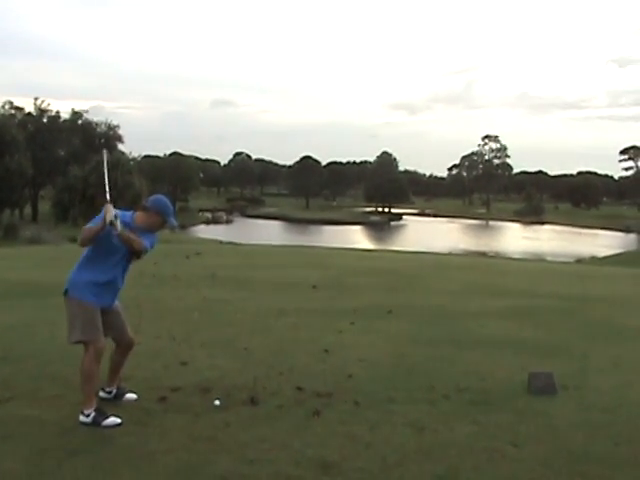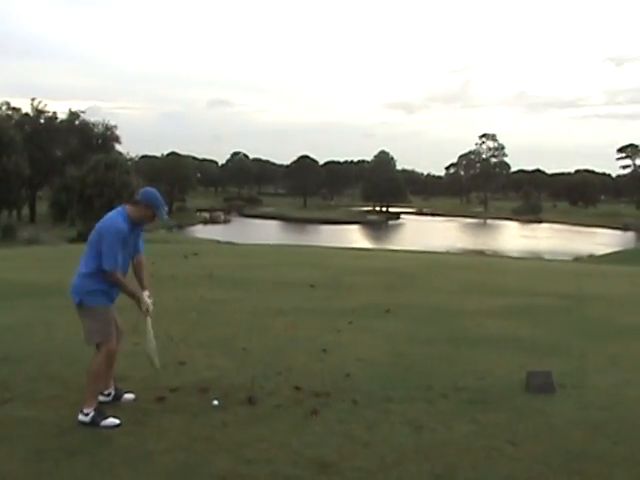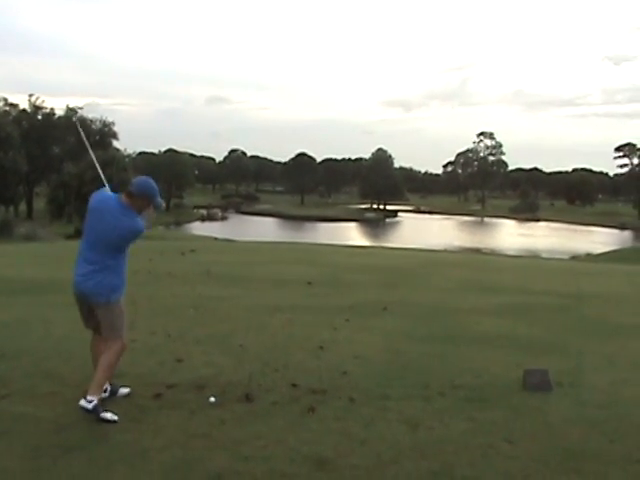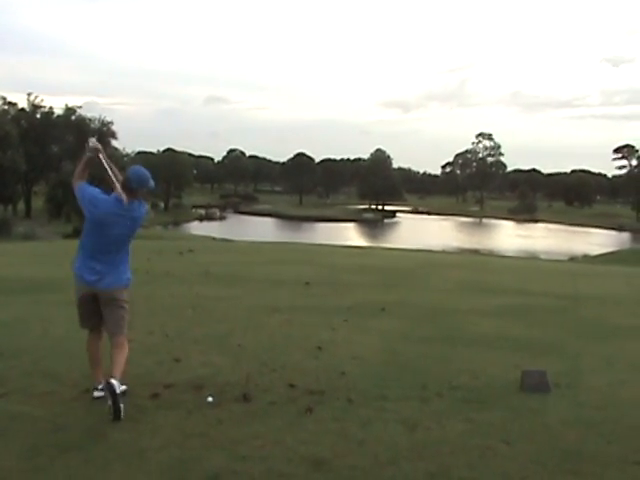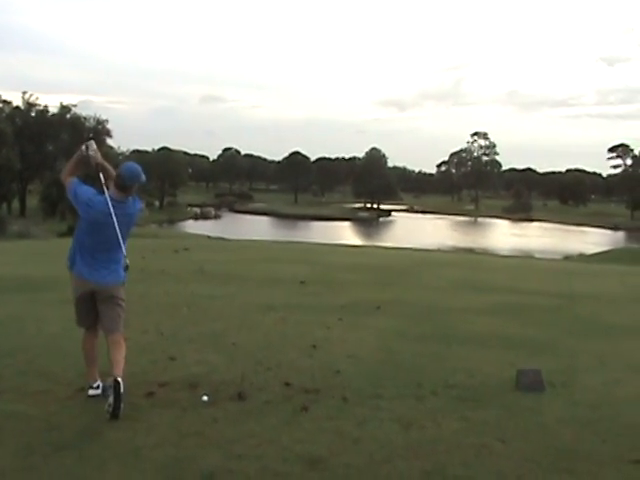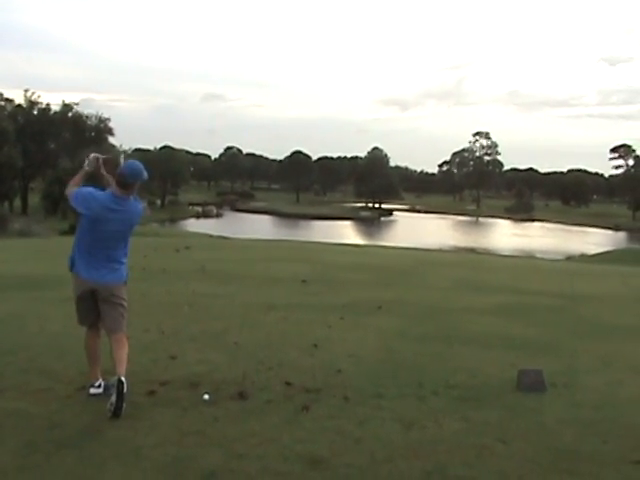
dt=0.2s
person 1, frame 1
left shoulder: (149, 236)
right shoulder: (111, 216)
left elbow: (138, 248)
right elbow: (83, 239)
left wrist: (119, 229)
right wrist: (108, 223)
left hip: (106, 296)
right hip: (83, 291)
left knee: (126, 341)
right knee: (94, 347)
left ankle: (110, 388)
right ankle: (88, 410)
person 1, frame 2
left shoulder: (133, 225)
right shoulder: (117, 228)
left elbow: (138, 258)
right elbow: (113, 274)
left wrist: (145, 291)
right wrist: (137, 297)
left hip: (97, 291)
right hip: (92, 293)
left knee: (114, 335)
right knee: (107, 346)
left ankle: (107, 389)
right ankle: (88, 410)
person 1, frame 3
left shoulder: (100, 198)
right shoulder: (136, 225)
left hip: (82, 281)
right hip: (106, 288)
left knee: (100, 332)
right knee: (116, 342)
left ankle: (103, 385)
right ankle: (91, 397)
person 1, frame 4
left shoulder: (96, 203)
right shoulder: (139, 211)
left elbow: (77, 180)
right elbow: (123, 189)
left wrist: (90, 154)
right wrist: (105, 159)
left hip: (85, 279)
right hip: (115, 283)
left knee: (94, 332)
right knee: (119, 338)
left ankle: (99, 384)
right ankle: (115, 382)
person 1, frame 5
left shoulder: (91, 202)
right shoulder: (134, 208)
left elbow: (66, 176)
right elbow: (117, 184)
left wrist: (82, 153)
right wrist: (101, 161)
left hip: (82, 277)
right hip: (111, 281)
left knee: (90, 330)
right knee: (115, 335)
left ankle: (94, 383)
right ankle: (117, 379)
person 1, frame 6
left shoulder: (91, 199)
right shoulder: (136, 210)
left elbow: (70, 190)
left wrist: (88, 167)
right wrist: (103, 171)
left hip: (83, 276)
right hip: (112, 279)
left knee: (92, 328)
right knee: (117, 334)
left ankle: (95, 381)
right ankle: (120, 378)
